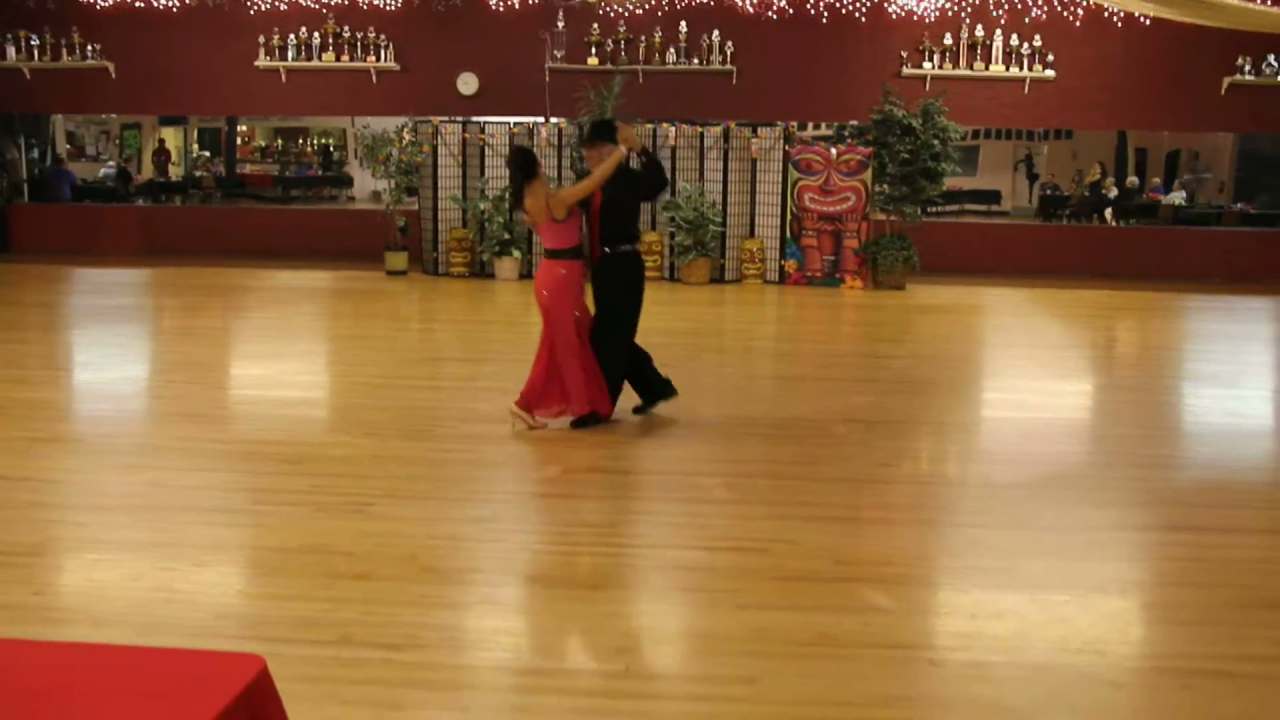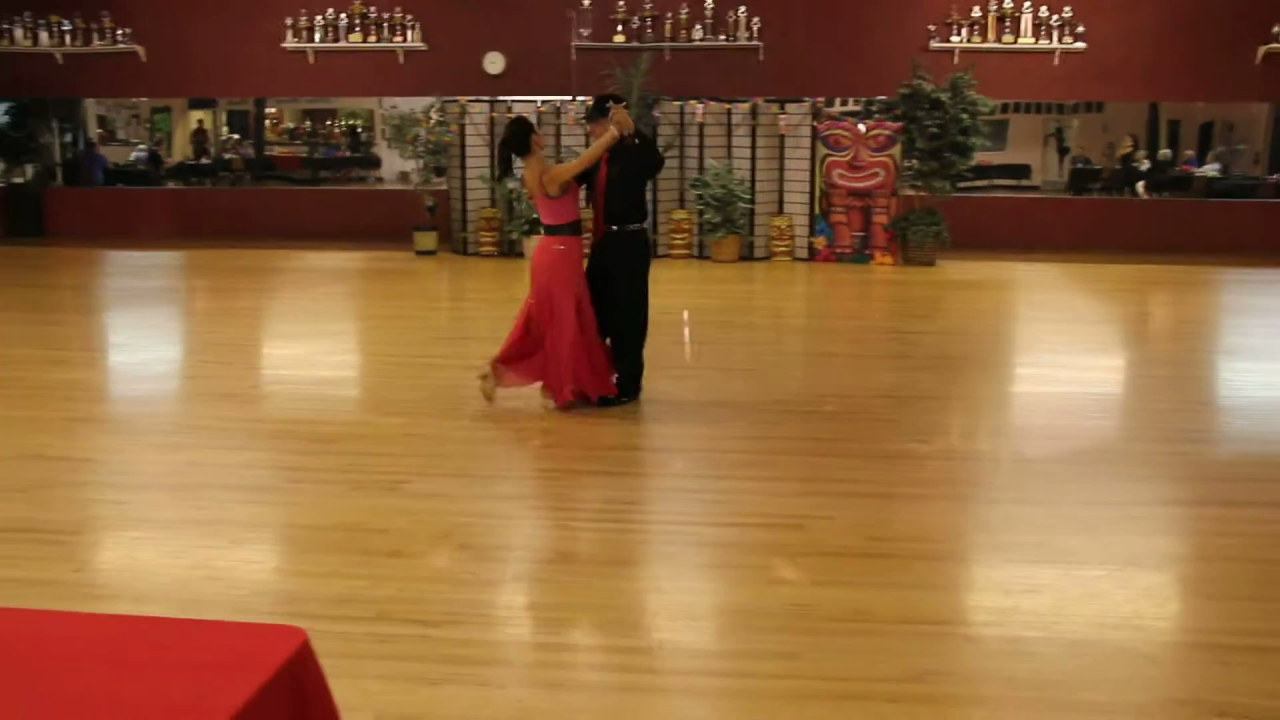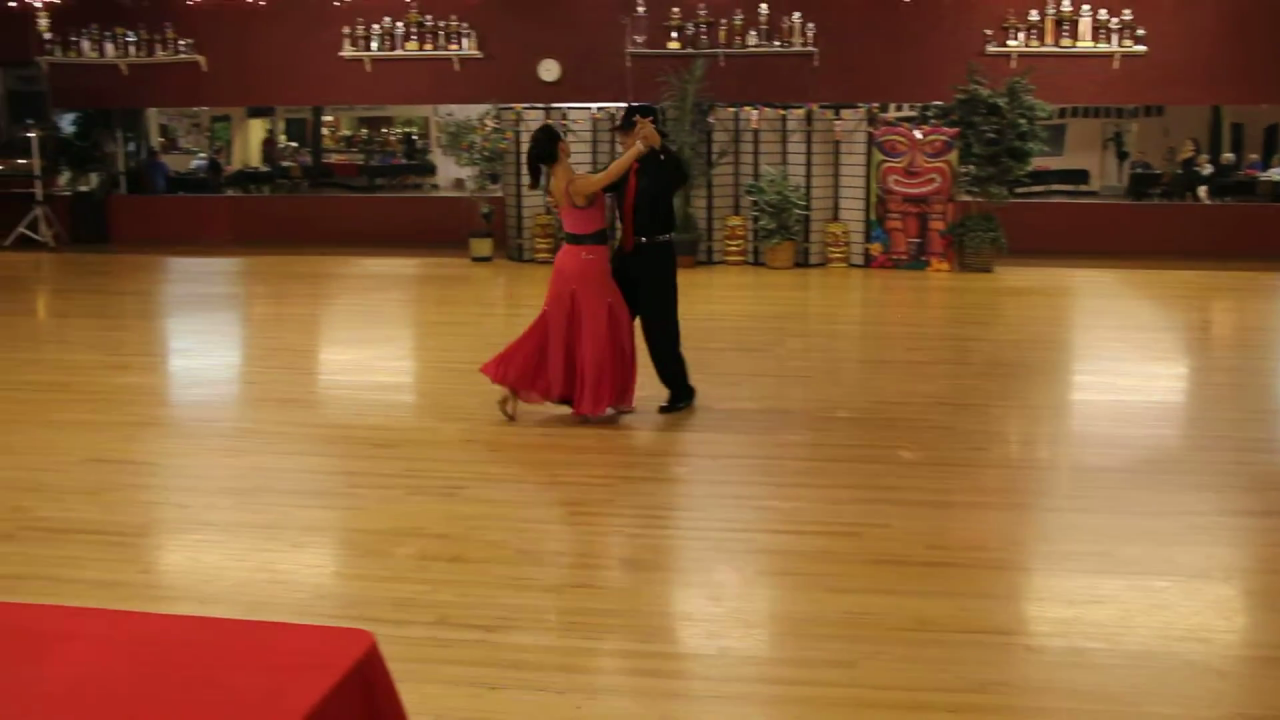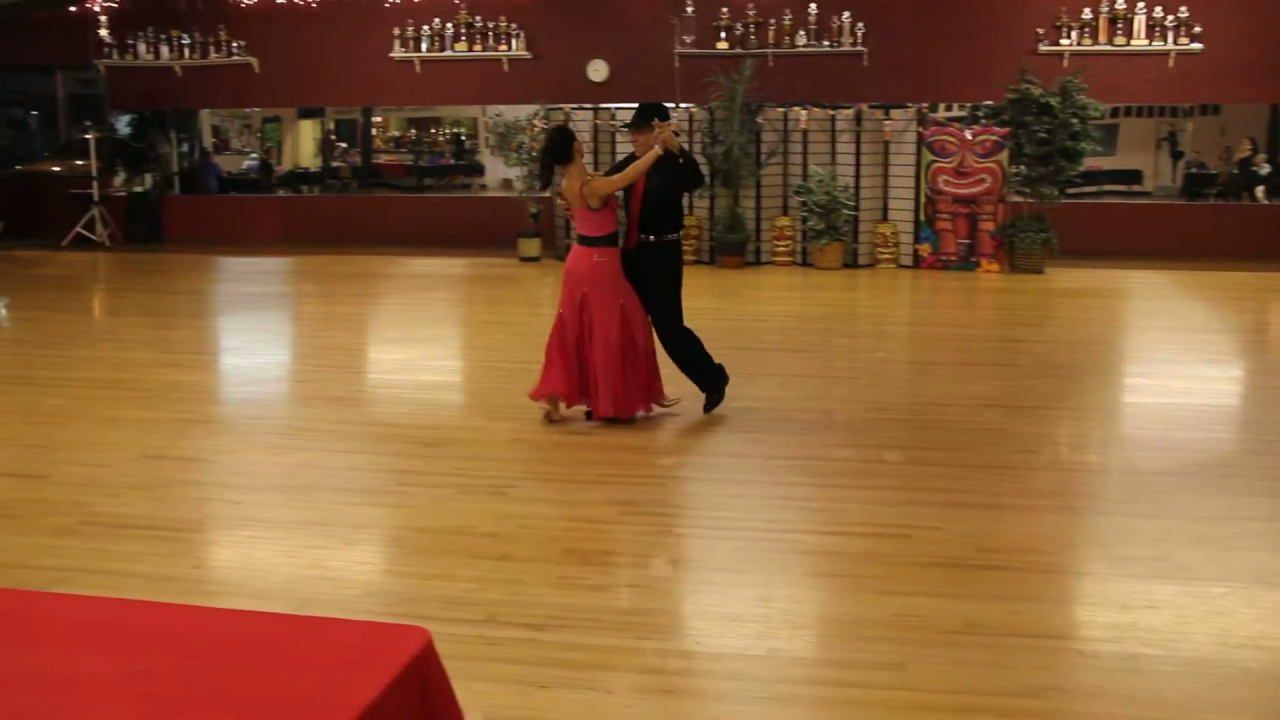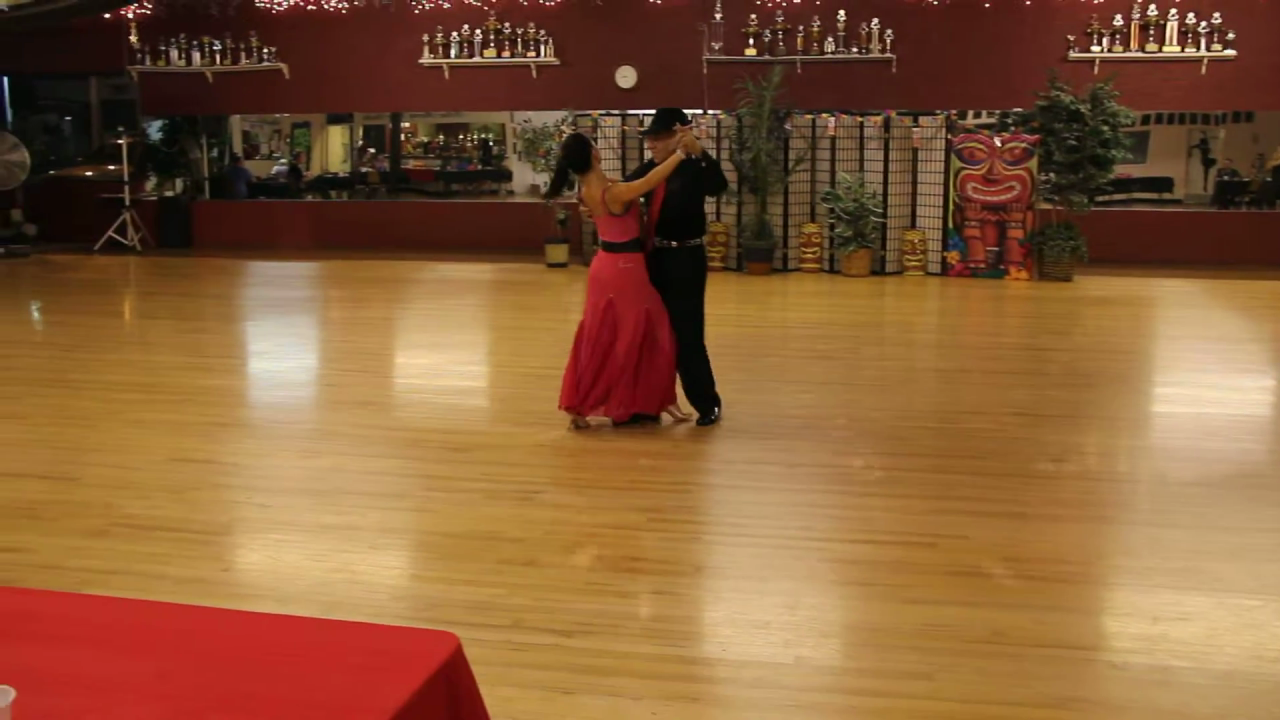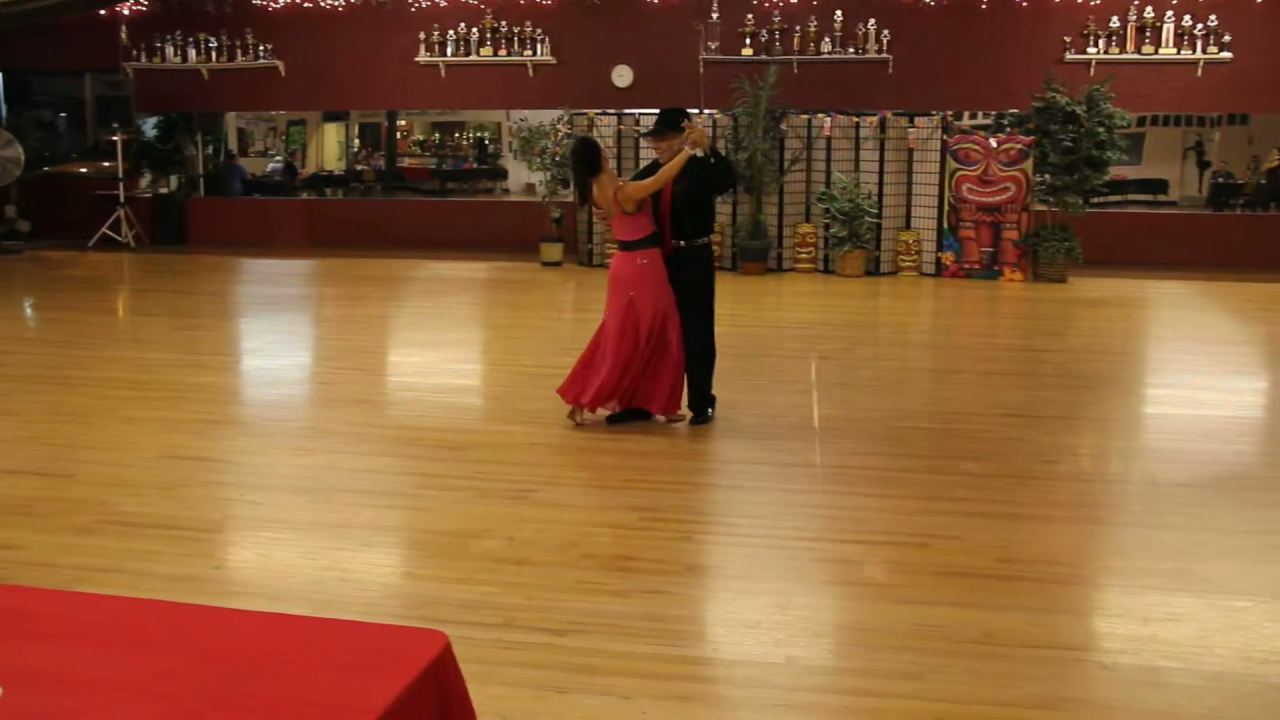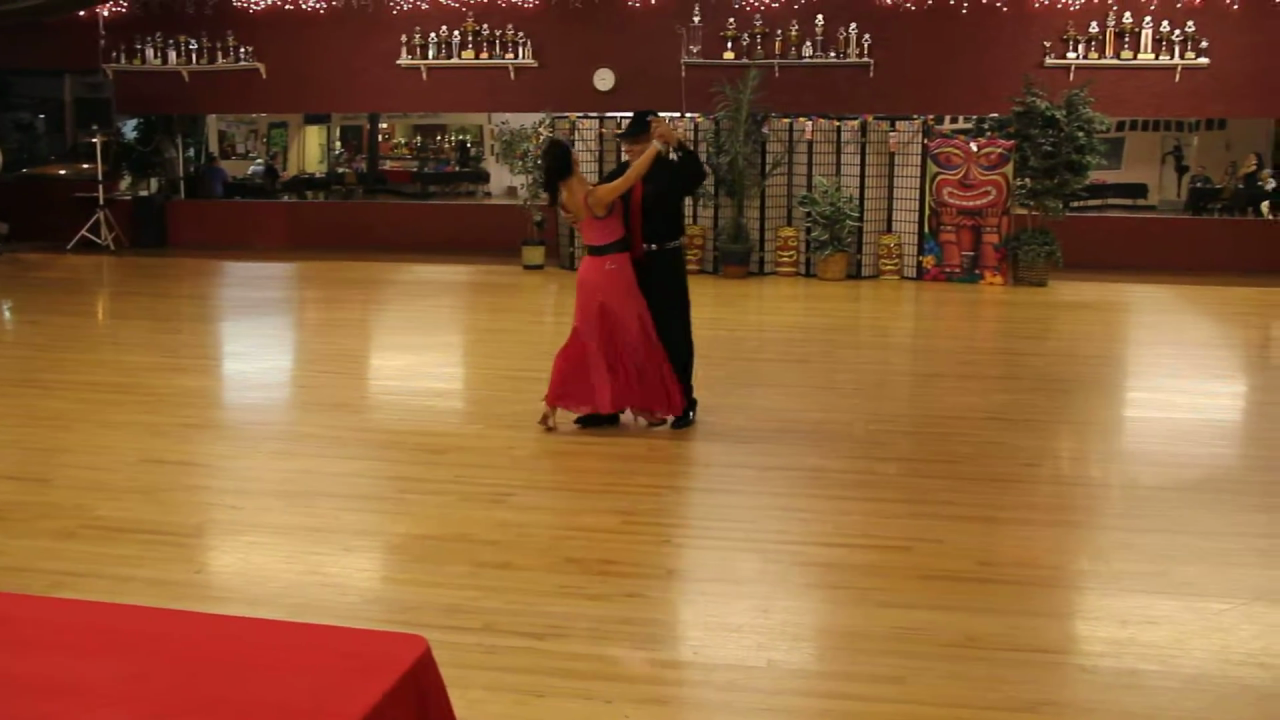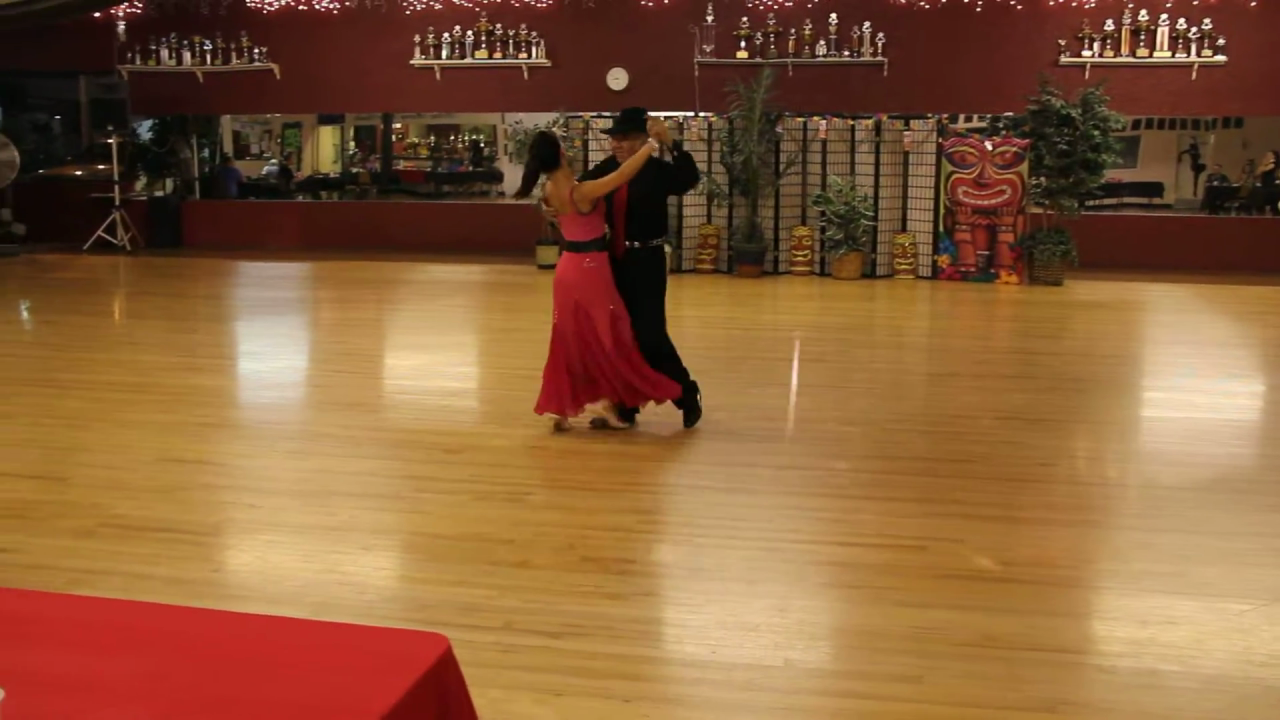
dt=0.3s
person 1, frame 1
left shoulder: (628, 178)
left elbow: (658, 183)
left wrist: (639, 150)
left hip: (623, 264)
right hip: (603, 264)
left knee: (609, 337)
right knee: (614, 335)
right ankle: (655, 387)
person 1, frame 2
left shoulder: (631, 155)
right shoulder: (596, 157)
left elbow: (655, 162)
left wrist: (631, 130)
left hip: (629, 243)
right hip: (603, 242)
left knee: (626, 315)
right knee: (595, 311)
left ankle: (628, 385)
person 1, frame 3
left shoulder: (659, 167)
right shoulder: (625, 167)
left elbow: (680, 177)
left wrist: (656, 145)
left hip: (656, 254)
right hip: (627, 252)
left knee: (659, 326)
left ankle: (681, 390)
person 1, frame 4
left shoulder: (674, 164)
right shoulder: (630, 164)
left elbow: (695, 181)
left wrist: (675, 147)
left hip: (663, 252)
right hip: (634, 251)
left knee: (668, 325)
left ankle: (713, 379)
person 1, frame 5
left shoulder: (693, 170)
right shoulder: (649, 169)
left elbow: (718, 185)
left wrist: (697, 151)
left hip: (686, 259)
right hip: (656, 257)
left knee: (686, 333)
left ankle: (707, 403)
person 1, frame 6
left shoulder: (700, 170)
right shoulder: (653, 170)
left elbow: (728, 181)
left wrist: (707, 147)
left hip: (694, 258)
right hip: (663, 257)
left knee: (696, 331)
left ankle: (702, 402)
person 1, frame 7
left shoulder: (670, 171)
right shoulder: (623, 172)
left elbow: (697, 175)
left wrist: (676, 142)
left hip: (664, 262)
right hip: (631, 261)
left knee: (673, 335)
left ankle: (683, 405)
person 1, frame 8
left shoulder: (657, 169)
right shoulder: (608, 168)
left elbow: (689, 180)
left wrist: (672, 145)
left hip: (646, 260)
right hip: (616, 259)
left knee: (648, 333)
left ankle: (687, 393)
right ankle: (624, 405)
person 2, frame 1
left shoulder: (528, 202)
right shoulder: (558, 199)
right elbow: (595, 179)
right wrist: (622, 149)
left hip: (550, 272)
right hip: (563, 275)
left knee: (577, 338)
right knee: (563, 343)
left ankle: (586, 403)
right ankle: (547, 405)
person 2, frame 2
left shoulder: (530, 175)
right shoulder: (552, 175)
left elbow: (578, 168)
right elbow: (587, 158)
right wrist: (615, 130)
left hip: (547, 250)
right hip: (562, 253)
left knee: (540, 318)
right knee: (568, 322)
left ankle: (500, 366)
right ankle: (560, 389)
person 2, frame 3
left shoulder: (556, 183)
right shoulder: (578, 185)
right elbow: (613, 172)
right wrist: (641, 145)
left hip: (569, 259)
right hip: (589, 262)
left knee: (555, 327)
right knee: (605, 329)
left ankle: (513, 387)
right ankle: (597, 399)
person 2, frame 4
left shoulder: (566, 185)
right shoulder: (592, 187)
right elbow: (628, 176)
right wrist: (659, 148)
left hip: (579, 261)
right hip: (602, 265)
left knee: (573, 331)
right knee: (622, 329)
left ankle: (554, 400)
right ankle: (629, 399)
person 2, frame 5
left shoulder: (586, 192)
right shoulder: (614, 193)
right elbow: (650, 180)
right wrist: (681, 152)
left hip: (603, 268)
right hip: (626, 270)
left knee: (597, 340)
right knee: (653, 334)
left ankle: (579, 407)
right ankle: (658, 402)
person 2, frame 6
left shoulder: (597, 194)
right shoulder: (625, 193)
right elbow: (662, 178)
right wrist: (689, 149)
left hip: (622, 265)
right hip: (644, 267)
left knee: (616, 336)
right knee: (658, 336)
left ankle: (581, 400)
right ankle: (659, 404)
person 2, frame 7
left shoulder: (566, 198)
right shoulder: (596, 196)
right elbow: (631, 176)
right wrist: (656, 145)
left hip: (590, 271)
right hip: (613, 272)
left knee: (585, 340)
right knee: (634, 338)
left ankle: (553, 405)
right ankle: (645, 405)
person 2, frame 8
left shoulder: (550, 192)
right shoulder: (583, 192)
right elbow: (622, 174)
right wrist: (651, 145)
left hip: (567, 269)
right hip: (591, 269)
left knee: (567, 340)
right knee: (609, 336)
left ankle: (560, 410)
right ankle: (608, 399)
